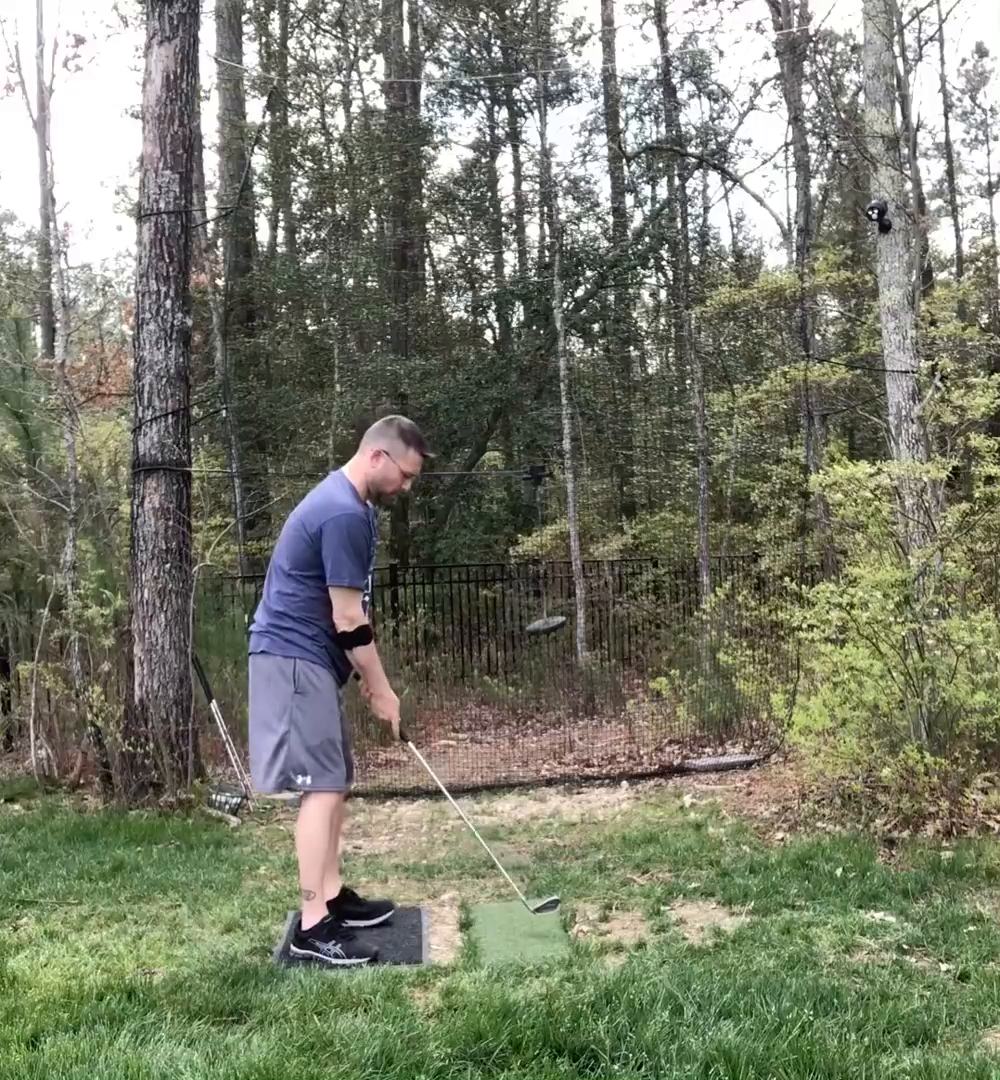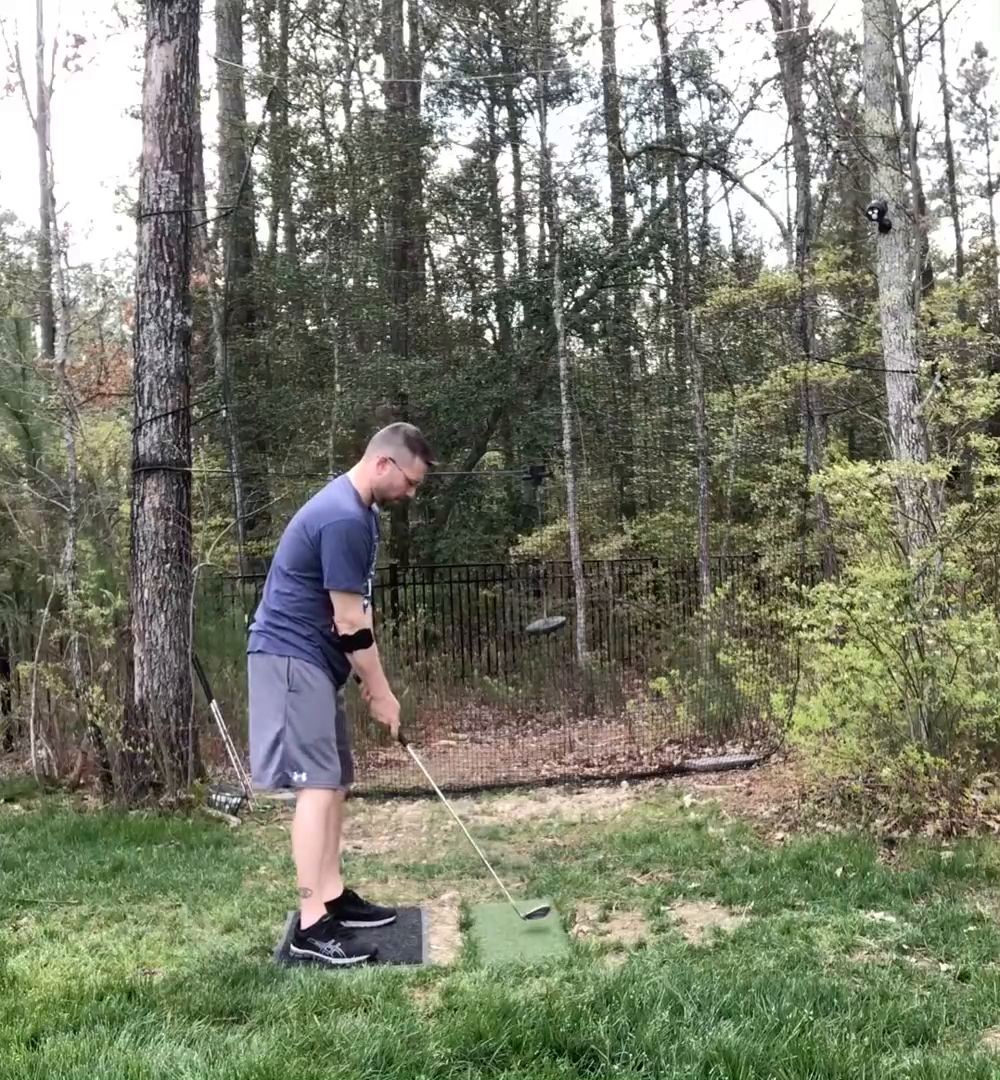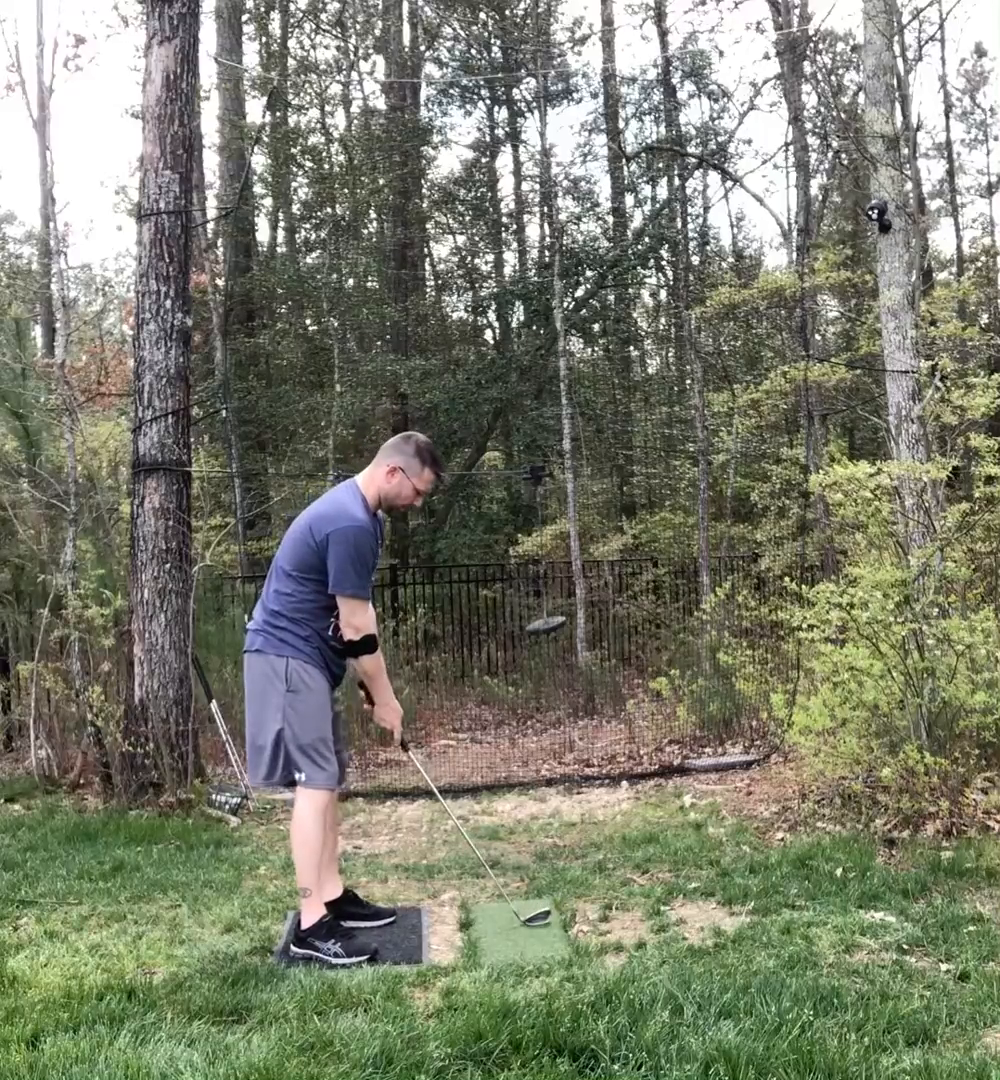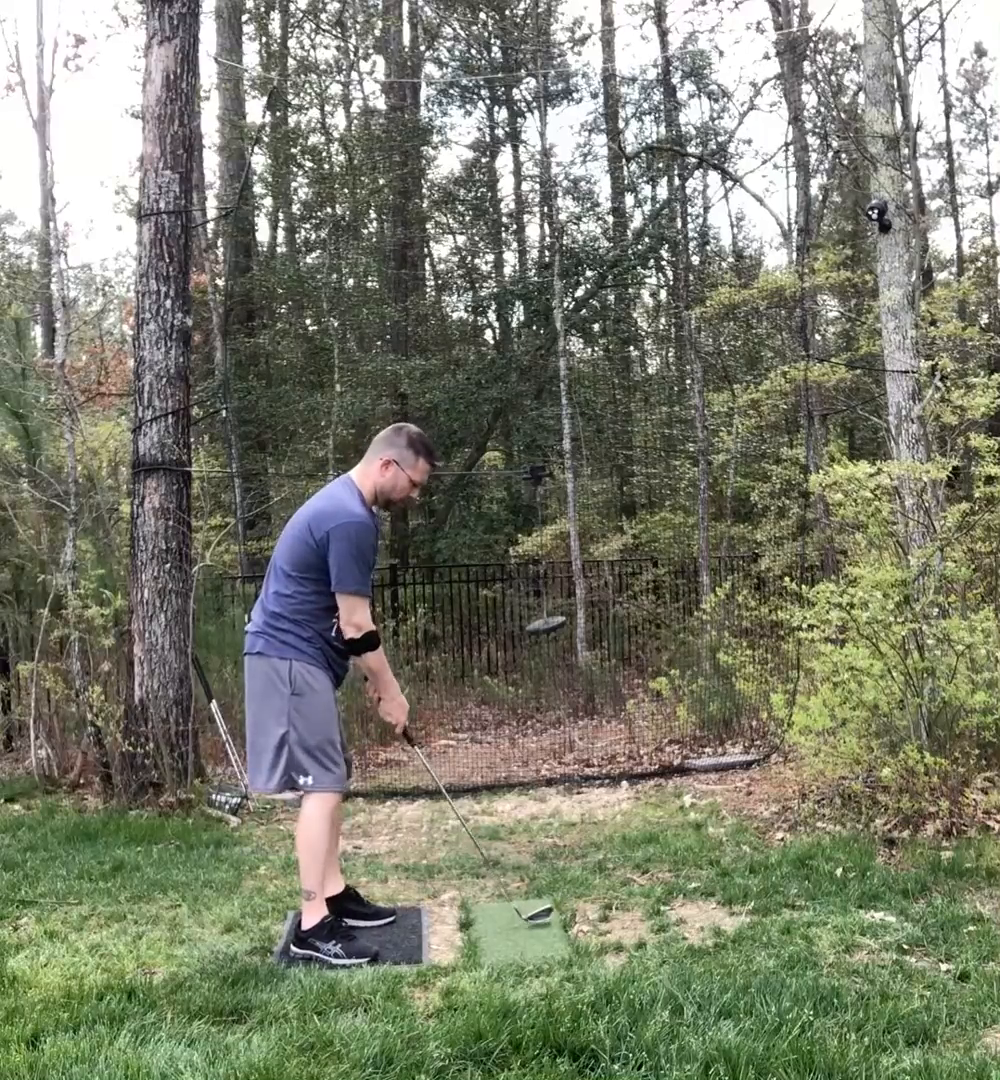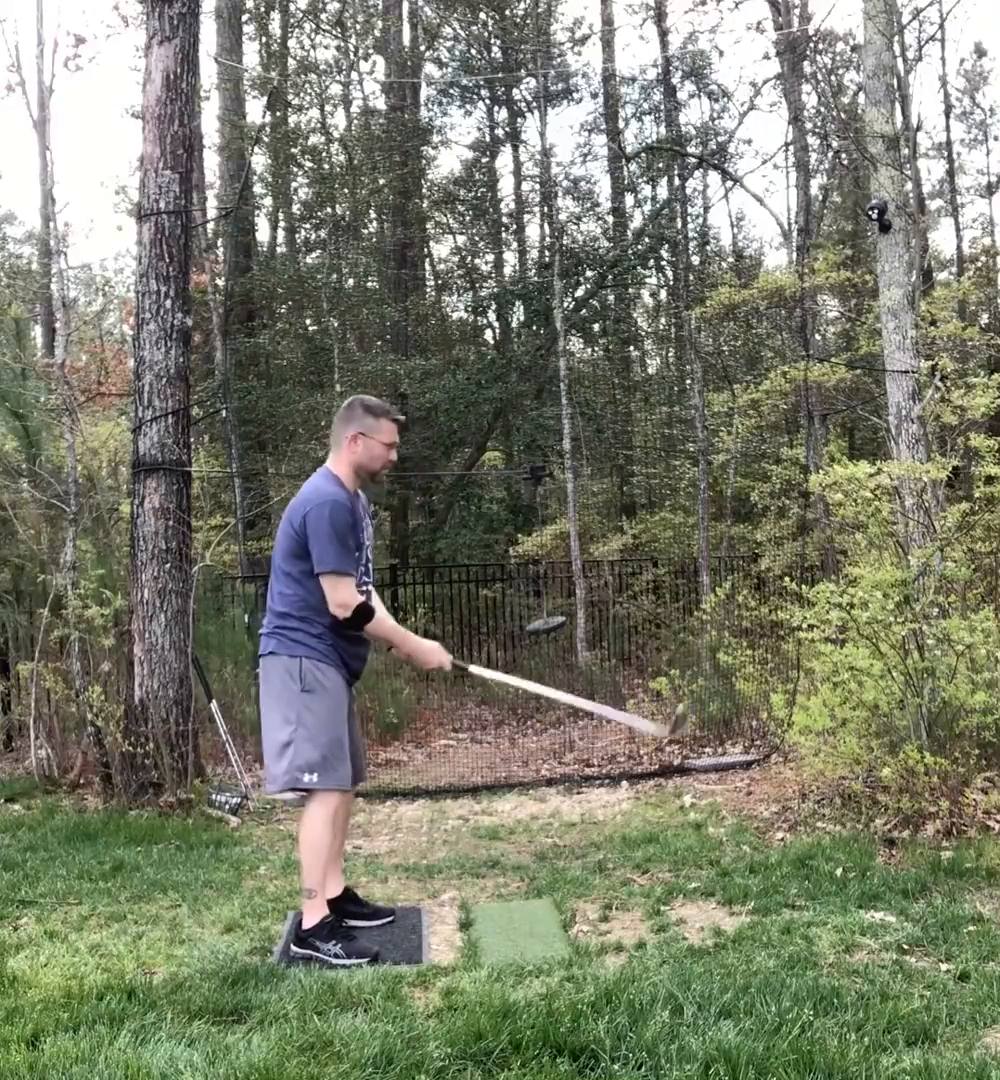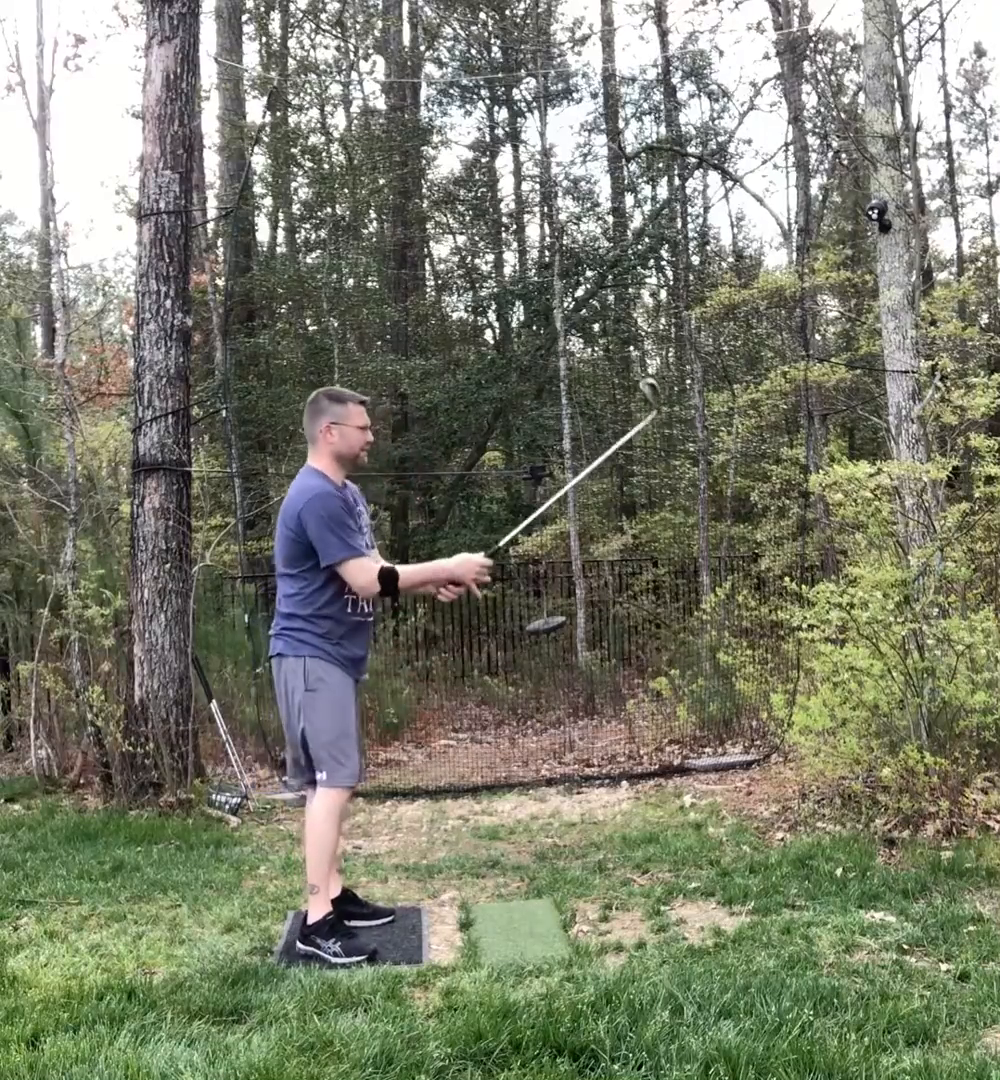
dt=0.3s
person 1, frame 1
left shoulder: (353, 504)
right shoulder: (344, 514)
left elbow: (353, 610)
right elbow: (348, 619)
left wrist: (369, 677)
right wrist: (380, 689)
left hip: (312, 660)
right hip: (295, 660)
left knee: (333, 781)
right knee: (321, 787)
left ankle: (332, 895)
right ankle: (313, 925)
person 1, frame 2
left shoulder: (356, 509)
right shoulder: (343, 519)
left elbow: (356, 610)
right elbow: (349, 621)
left wrist: (372, 682)
right wrist: (380, 692)
left hip: (314, 659)
right hip: (292, 659)
left knee: (334, 782)
right knee: (317, 785)
left ankle: (332, 896)
right ankle: (312, 924)
person 1, frame 3
left shoulder: (356, 508)
right shoulder: (351, 524)
left elbow: (358, 613)
right elbow: (355, 626)
left wrist: (374, 684)
right wrist: (385, 697)
left hip: (304, 657)
right hip: (288, 657)
left knee: (327, 781)
right knee: (315, 784)
left ankle: (332, 895)
right ankle: (312, 924)
person 1, frame 4
left shoulder: (348, 502)
right shoulder: (351, 520)
left elbow: (351, 616)
right elbow: (355, 624)
left wrist: (376, 678)
right wrist: (390, 691)
left hip: (303, 657)
right hip: (291, 659)
left knee: (331, 781)
right knee: (321, 786)
left ankle: (334, 892)
right ankle: (314, 925)
person 1, frame 5
left shoulder: (353, 500)
right shoulder: (327, 503)
left elbow: (359, 586)
right elbow: (344, 604)
left wrist: (403, 639)
right wrist: (412, 646)
left hip: (330, 661)
right hip: (304, 659)
left knee: (342, 782)
right knee: (325, 785)
left ankle: (333, 893)
right ankle: (313, 924)
person 1, frame 6
left shoulder: (347, 492)
right shoulder: (317, 498)
left elbow: (371, 569)
right elbow: (366, 582)
left wrist: (437, 581)
right wrist: (446, 568)
left hip: (336, 656)
right hip: (311, 656)
left knee: (332, 783)
right knee: (334, 782)
left ankle: (333, 894)
right ankle: (317, 921)
